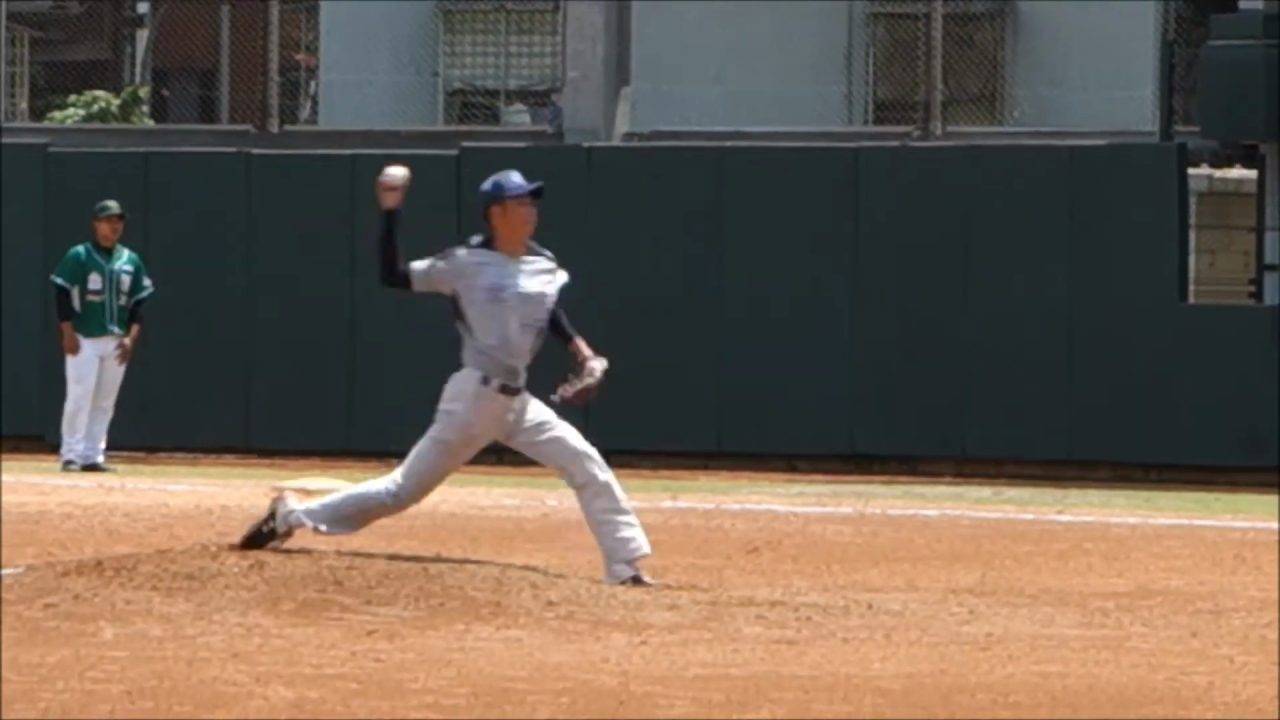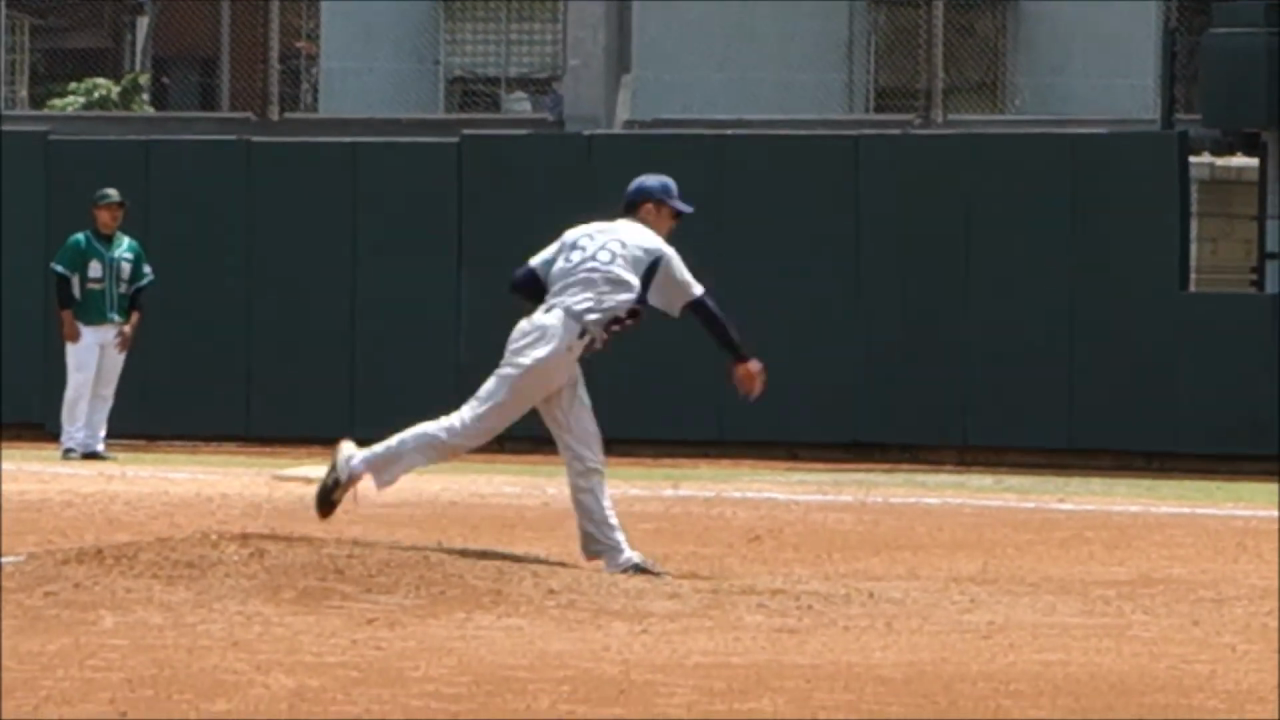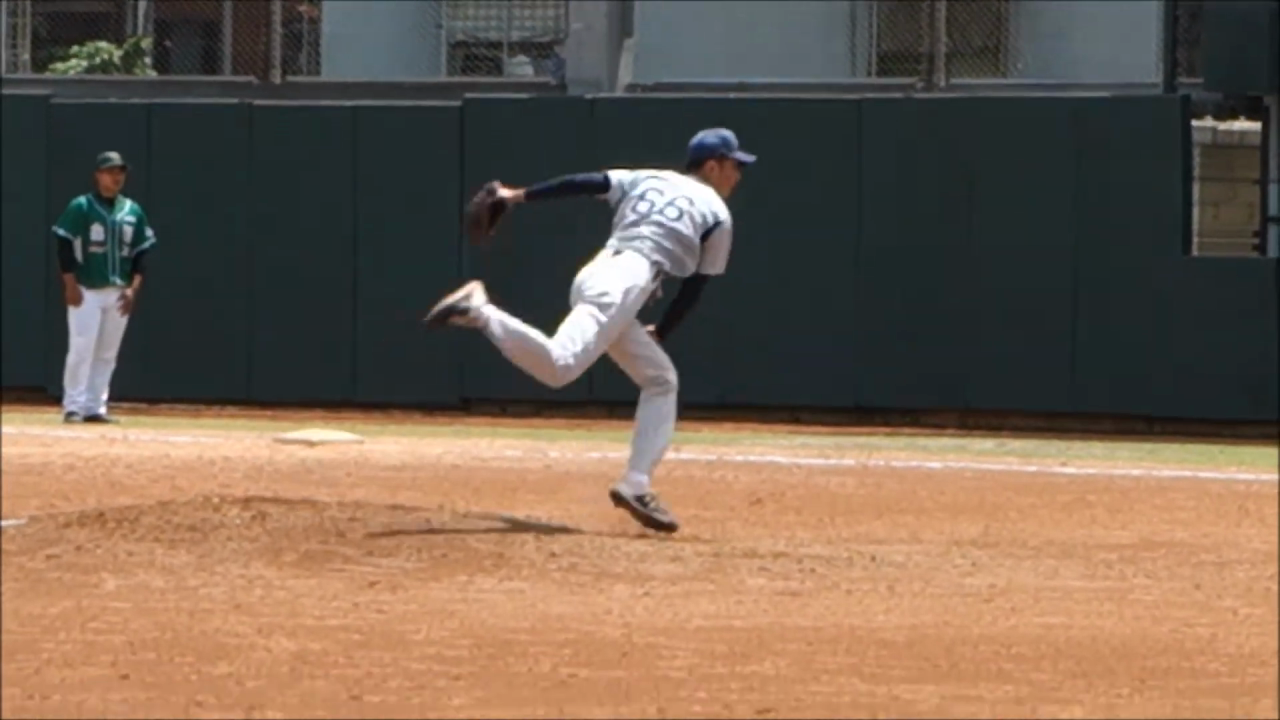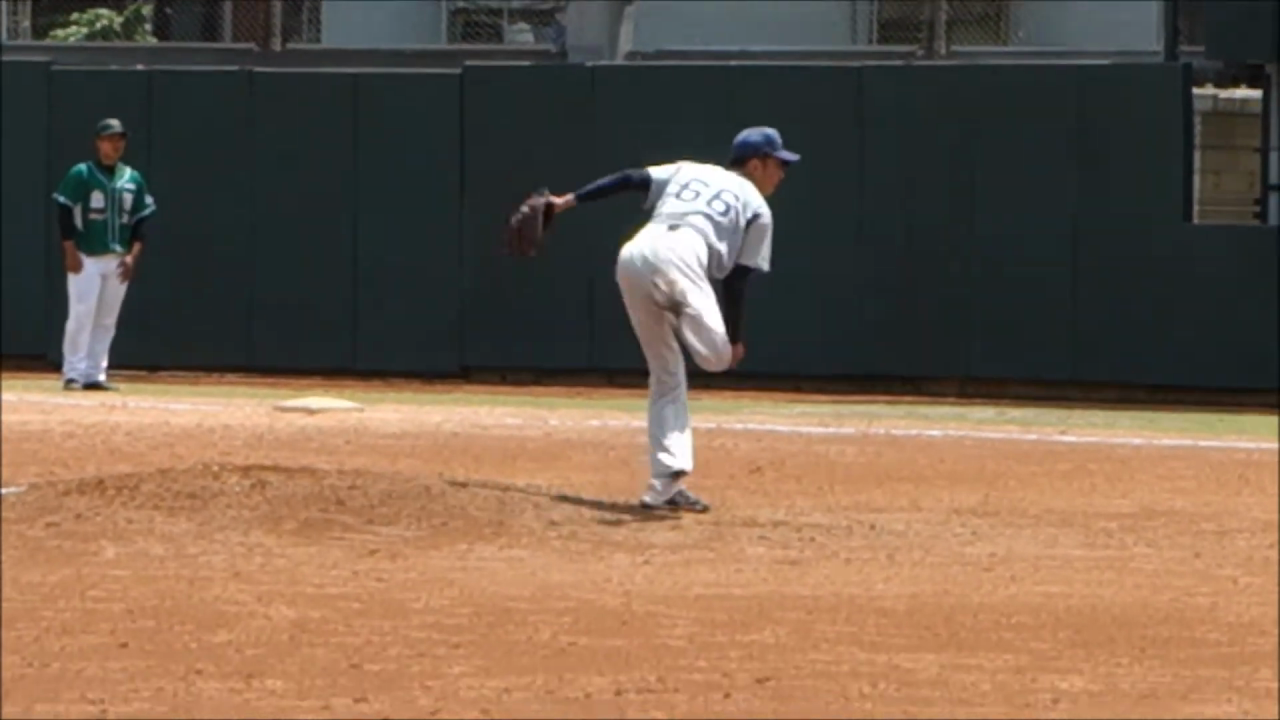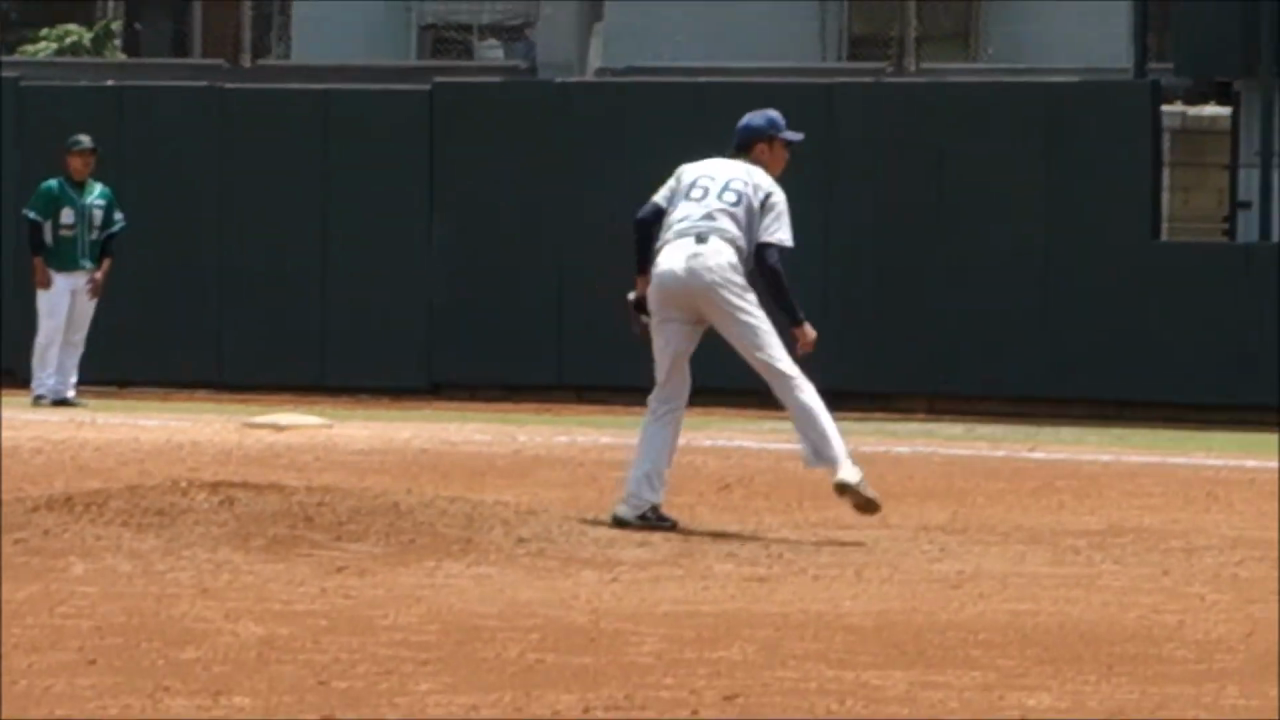
dt=0.2s
person 1, frame 1
left shoulder: (542, 263)
right shoulder: (464, 260)
right elbow: (392, 278)
left wrist: (577, 345)
right wrist: (391, 209)
left hip: (512, 398)
right hip: (475, 395)
left knee: (586, 466)
right knee: (403, 490)
left ankle: (626, 563)
right ankle: (292, 516)
person 1, frame 2
left shoulder: (582, 234)
right shoulder: (657, 251)
left elbow: (522, 280)
right elbow: (701, 307)
right wrist: (741, 358)
left hip: (556, 356)
right hip: (549, 346)
left knee: (586, 459)
right knee: (465, 429)
left ankle: (617, 555)
right ankle: (355, 463)
person 1, frame 3
left shoulder: (648, 179)
right shoulder: (717, 214)
left elbow: (591, 181)
right elbow: (695, 288)
left wrist: (521, 195)
right wrist: (660, 332)
left hip: (595, 276)
right hip: (621, 285)
left knee: (662, 382)
right knee: (558, 364)
left ankle: (637, 486)
right ankle: (479, 311)
person 1, frame 4
left shoulder: (687, 171)
right shoulder: (756, 207)
left elbow: (631, 179)
right elbow: (737, 280)
left wrist: (570, 200)
right wrist: (734, 336)
left hip: (636, 255)
right hip: (681, 255)
left knee: (667, 379)
right knee: (713, 354)
left ankle: (665, 486)
person 1, frame 5
left shoulder: (690, 170)
right shoulder: (767, 189)
left elbow: (644, 221)
right elbow: (768, 261)
left wrist: (641, 278)
right wrist: (799, 323)
left hip: (665, 273)
right hip: (716, 269)
left knee: (668, 395)
right knee: (783, 374)
left ankle: (638, 502)
right ankle: (842, 470)
person 2, frame 1
left shoulder: (132, 260)
right shoulder: (78, 255)
left elbow: (139, 302)
right elbow: (62, 295)
left wrist: (131, 337)
right wrist: (68, 334)
left hip: (117, 342)
right hip: (83, 339)
left knee: (105, 402)
right knee: (79, 397)
left ankle: (93, 455)
right ankle: (71, 454)
person 2, frame 2
left shoulder: (132, 248)
right shoulder: (78, 243)
left elbow: (139, 290)
right elbow: (62, 283)
left wrist: (131, 325)
right wrist: (68, 322)
left hip: (116, 330)
right hip: (84, 327)
left knee: (105, 390)
right knee: (79, 385)
left ankle: (93, 443)
right ankle: (71, 442)
person 2, frame 3
left shoulder: (134, 211)
right shoulder: (80, 206)
left elbow: (141, 253)
right elbow: (64, 246)
left wrist: (133, 288)
right wrist: (70, 285)
left hip: (118, 293)
right hip: (86, 290)
left knee: (107, 354)
right knee: (81, 349)
left ankle: (95, 406)
right ankle: (73, 406)
person 2, frame 4
left shoulder: (134, 179)
right shoulder: (80, 174)
left elbow: (141, 220)
right elbow: (65, 214)
left wrist: (133, 255)
right wrist: (70, 252)
left hip: (118, 260)
right hip: (86, 257)
left knee: (107, 321)
right knee: (81, 316)
left ankle: (94, 373)
right ankle: (73, 373)
person 2, frame 5
left shoulder: (104, 194)
right shoulder: (50, 190)
left elbow: (110, 237)
right elbow: (35, 231)
left wrist: (103, 271)
right wrist: (40, 268)
left hip: (88, 276)
right hip: (55, 274)
left knee: (76, 337)
right knee: (49, 333)
left ankle: (63, 389)
right ankle: (42, 388)
